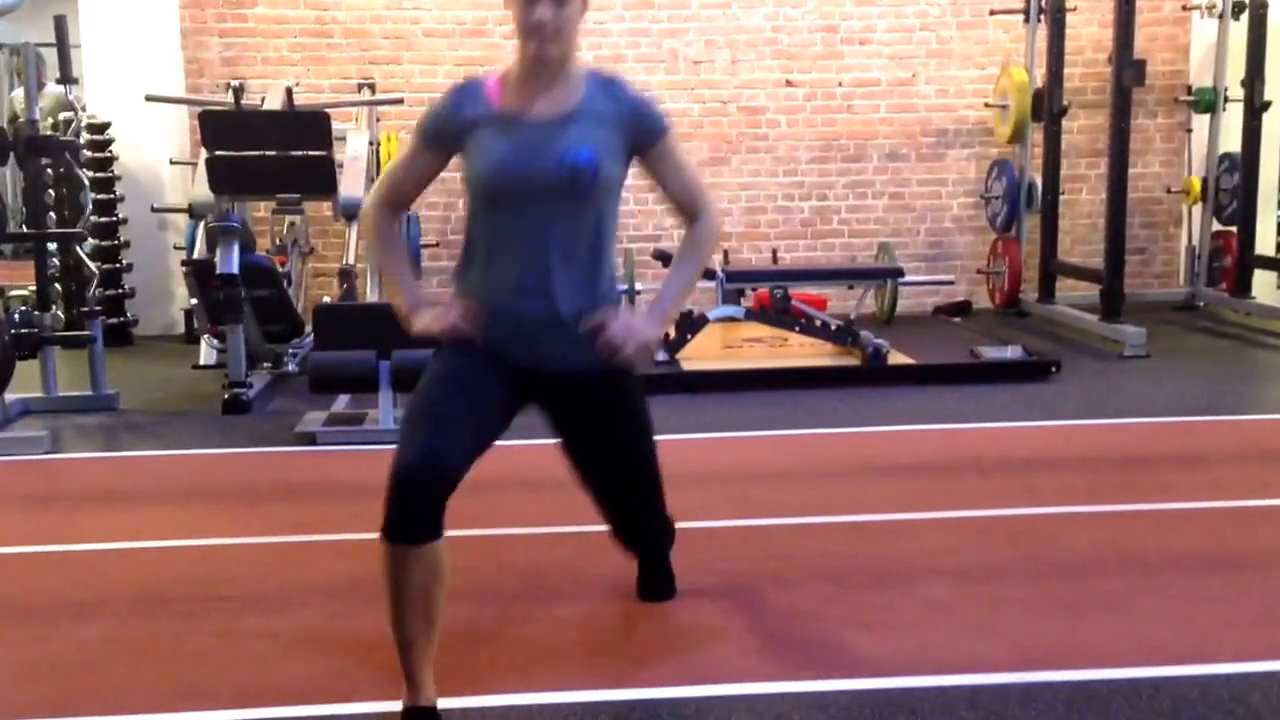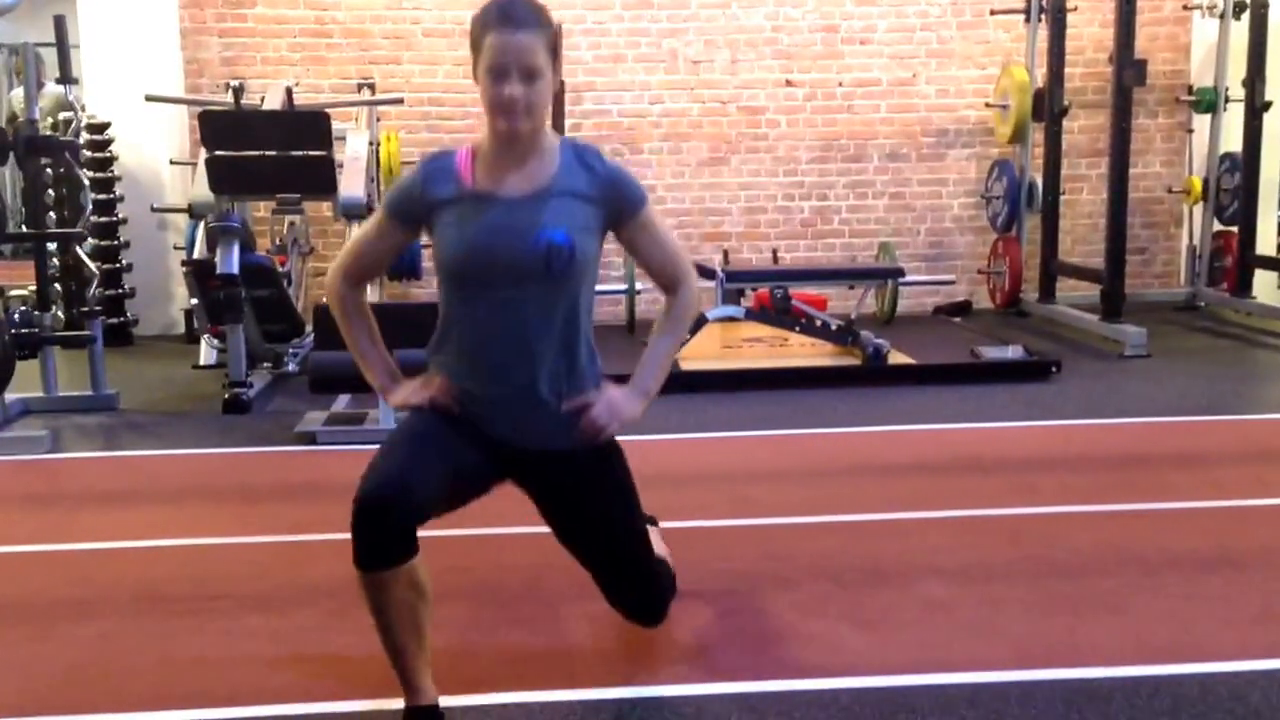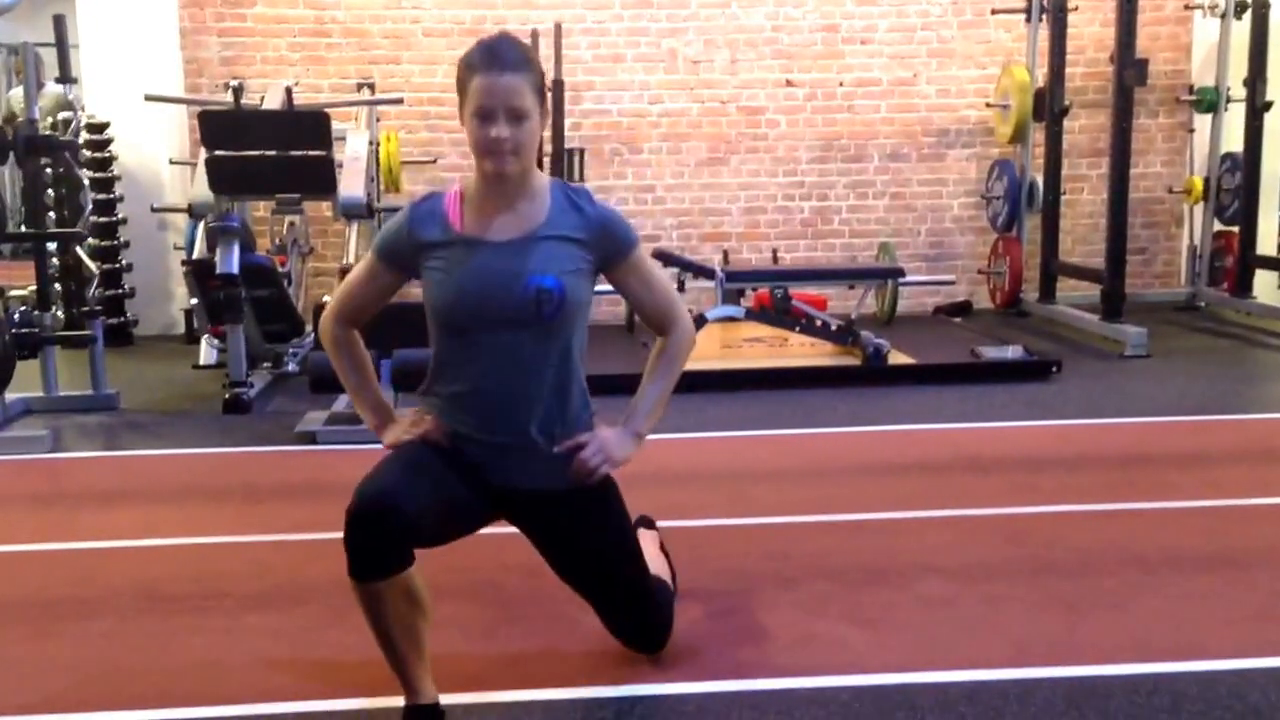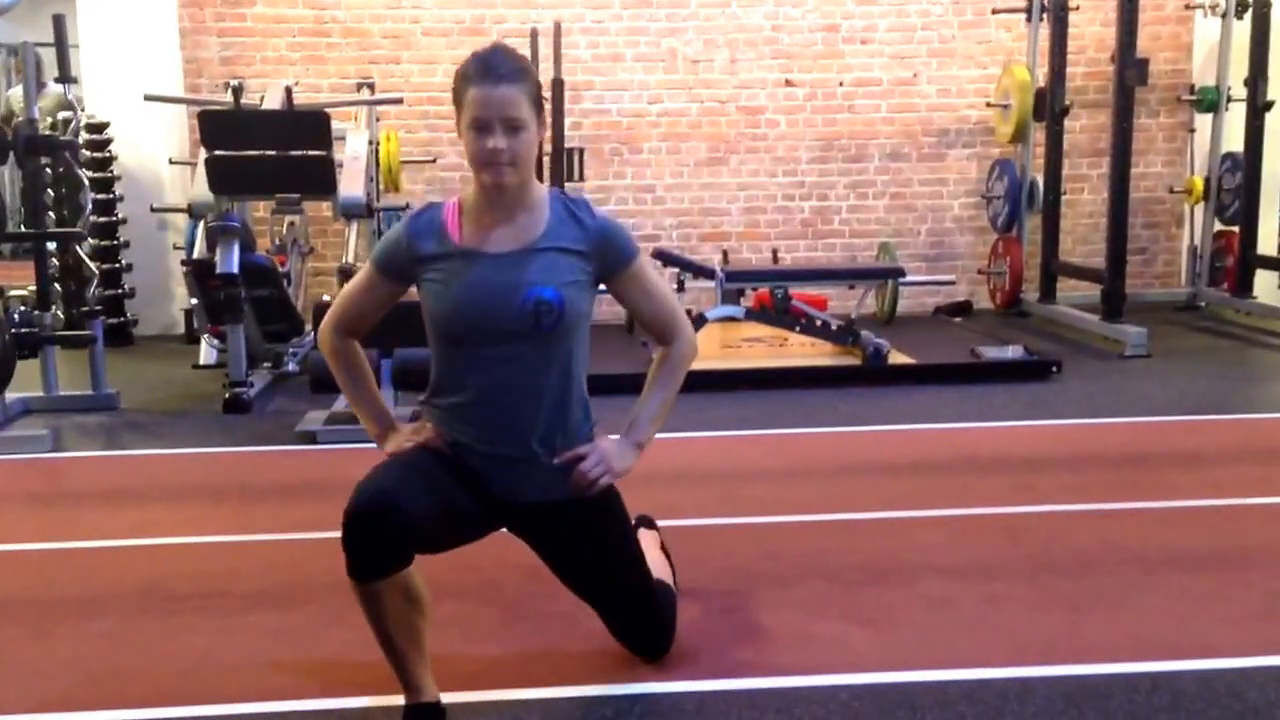
dt=0.2s
person 1, frame 1
left shoulder: (619, 104)
right shoulder: (466, 104)
left elbow: (701, 216)
right elbow: (382, 208)
left wrist: (658, 315)
right wrist: (414, 308)
left hip: (585, 360)
right hip: (483, 346)
left knee: (643, 527)
right knee: (415, 485)
left ankle: (652, 550)
person 1, frame 2
left shoulder: (597, 179)
right shoulder: (434, 182)
left elbow: (682, 288)
right elbow: (344, 282)
left wrist: (637, 392)
right wrist: (391, 382)
left hip: (566, 430)
right hip: (462, 416)
left knee: (646, 602)
right knee: (379, 509)
left ankle: (647, 539)
person 1, frame 3
left shoulder: (588, 220)
right shoulder: (424, 224)
left elbow: (676, 327)
right elbow: (338, 323)
left wrist: (630, 431)
right wrist: (385, 420)
left hip: (559, 466)
right hip: (455, 452)
left knee: (647, 632)
right knee: (372, 520)
left ankle: (643, 541)
person 1, frame 4
left shoulder: (588, 232)
right shoulder: (421, 236)
left elbow: (678, 338)
right elbow: (337, 333)
left wrist: (633, 443)
right wrist: (386, 430)
left hip: (561, 476)
right hip: (457, 462)
left knee: (651, 638)
right knee: (370, 519)
left ankle: (644, 539)
